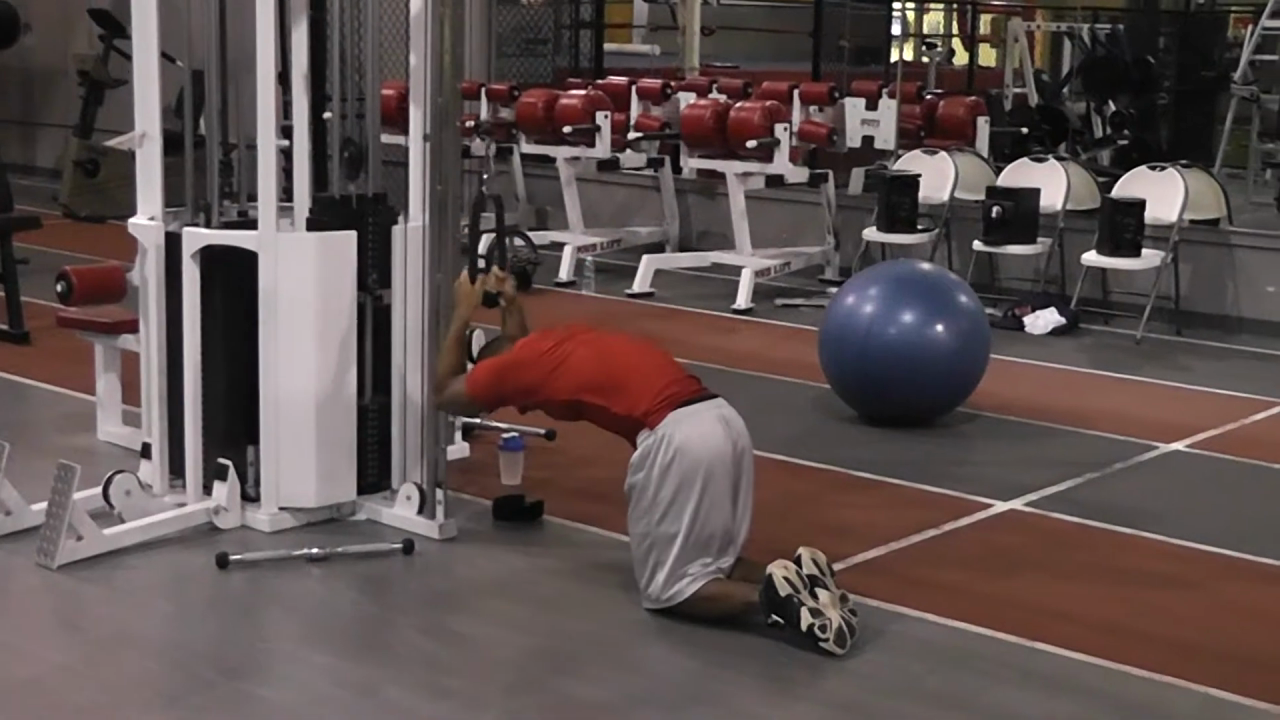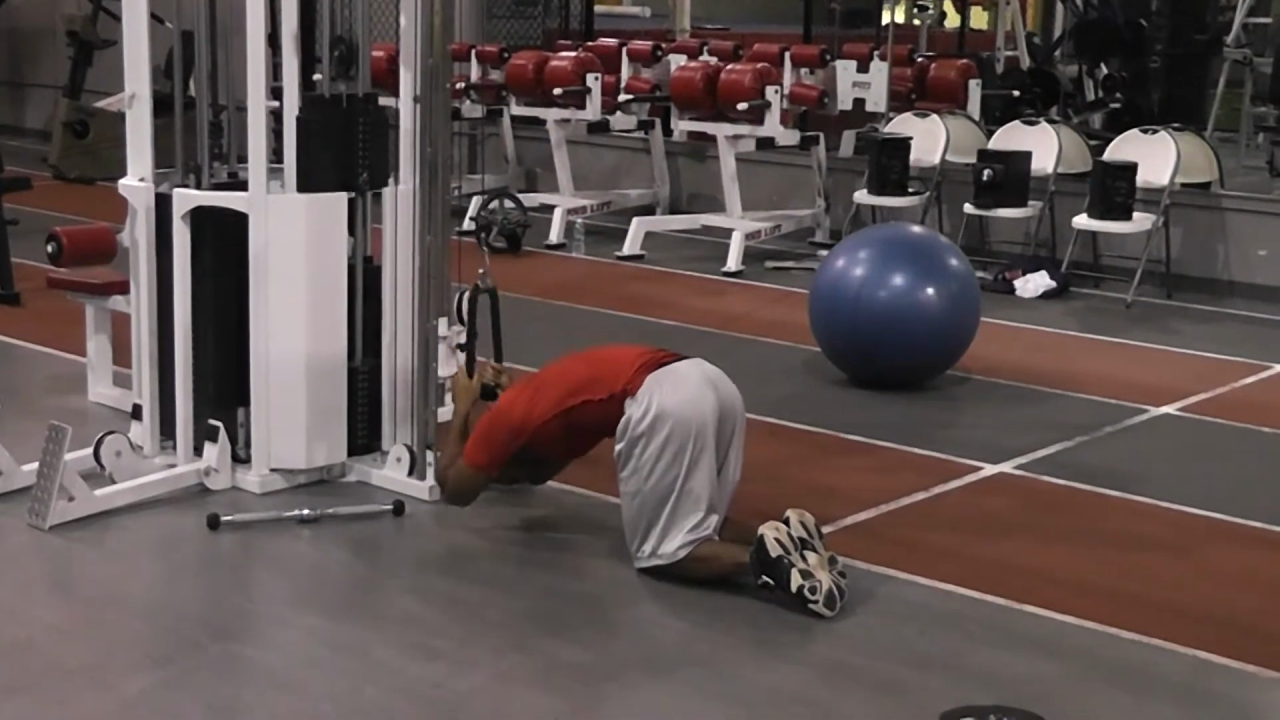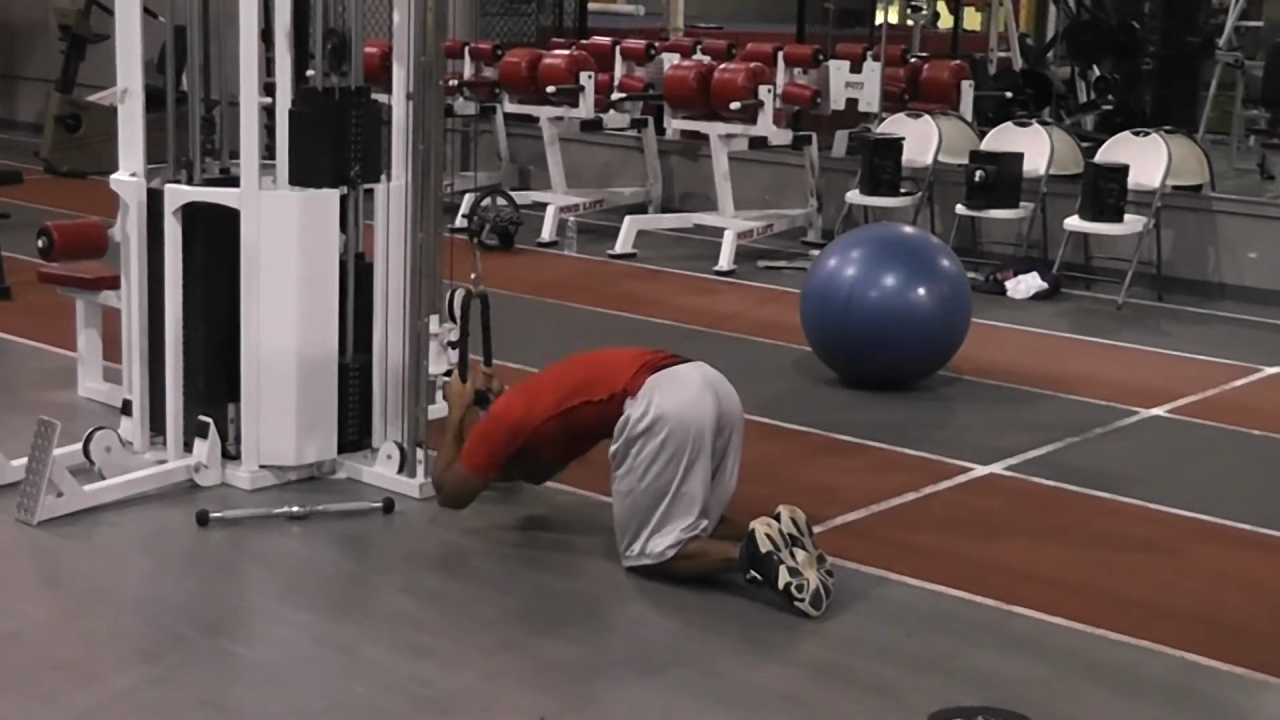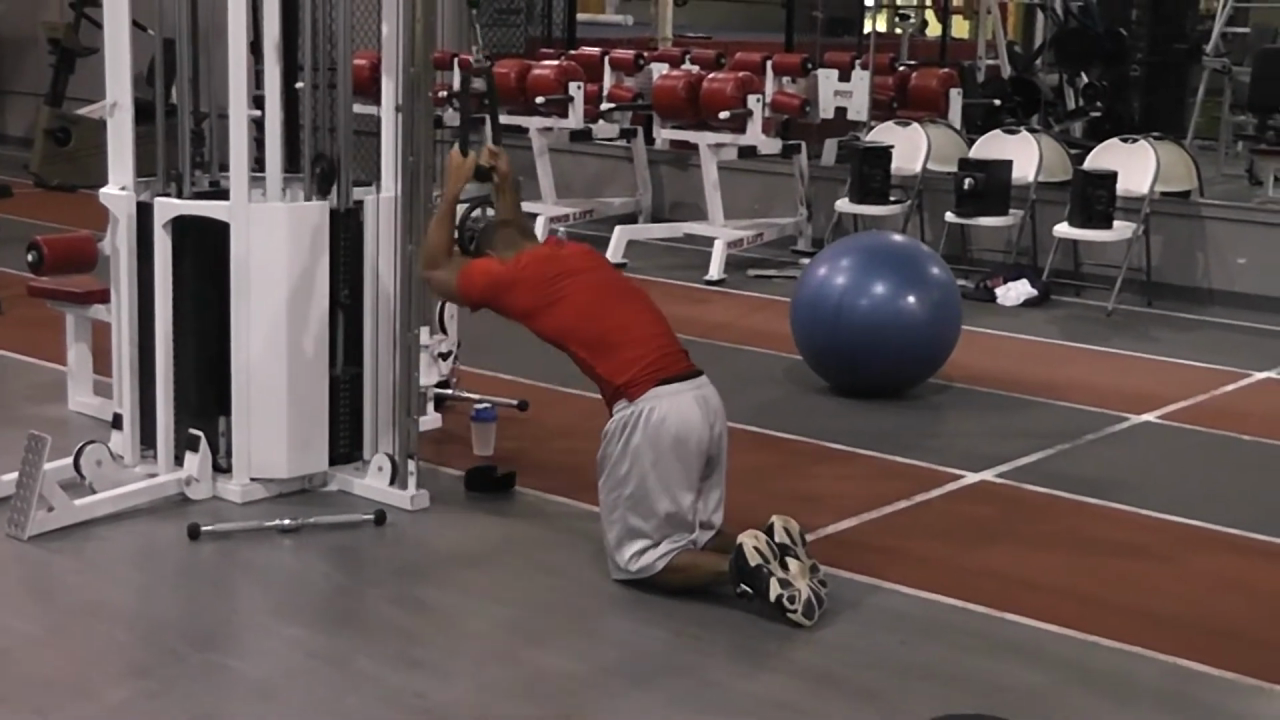
dt=1s
person 1, frame 1
left shoulder: (514, 364)
right shoulder: (561, 339)
left elbow: (446, 395)
left wrist: (463, 314)
right wrist: (512, 306)
left hip: (675, 437)
right hip: (723, 419)
left knee: (666, 591)
right knee: (710, 565)
left ankle: (770, 593)
right ankle: (794, 573)
person 1, frame 2
left shoulder: (503, 419)
right shoulder: (536, 396)
left elbow: (453, 490)
right elbow: (539, 449)
left wrist: (462, 410)
left hip: (663, 403)
right hip: (710, 380)
left knee: (659, 553)
right knee: (696, 525)
left ankle: (761, 557)
right ankle: (782, 534)
person 1, frame 3
left shoulder: (502, 419)
right shoulder: (533, 399)
left elbow: (448, 492)
right elbow: (536, 457)
left wrist: (456, 415)
left hip: (662, 405)
right hip: (710, 384)
left knee: (647, 552)
right knee: (692, 523)
left ankle: (751, 552)
right ankle: (773, 530)
person 1, frame 4
left shoulder: (511, 274)
right shoulder: (574, 253)
left elbow: (434, 270)
left wrist: (452, 191)
right wrist: (504, 186)
left hip: (652, 413)
right hip: (702, 396)
left knee: (636, 560)
right knee: (692, 536)
left ankle: (740, 566)
right ankle: (767, 544)
